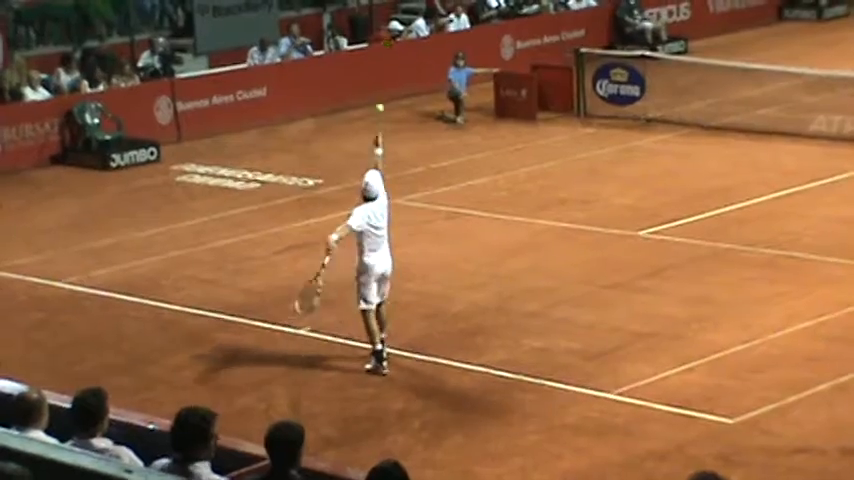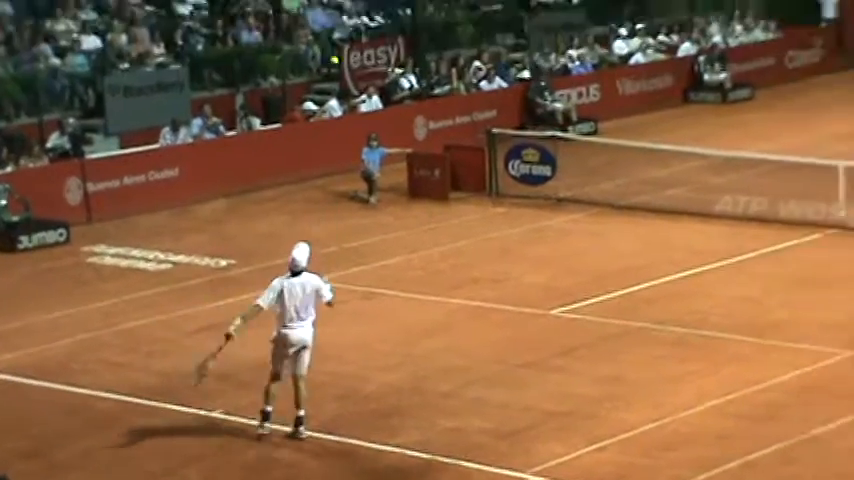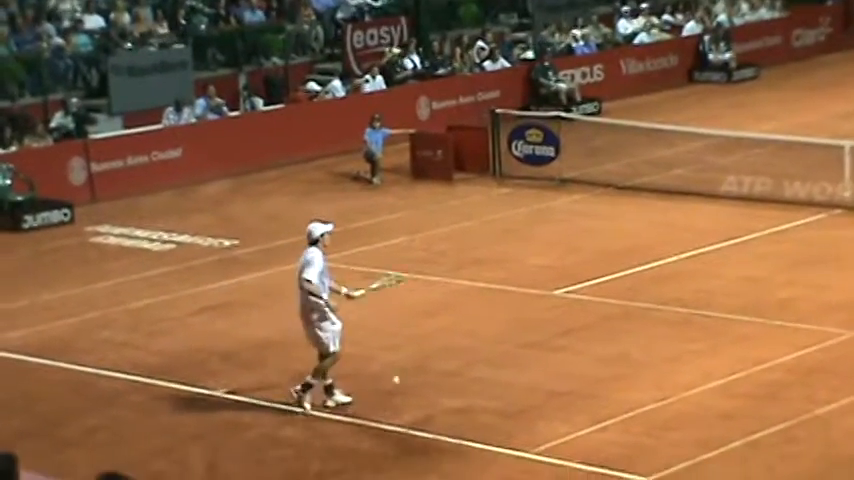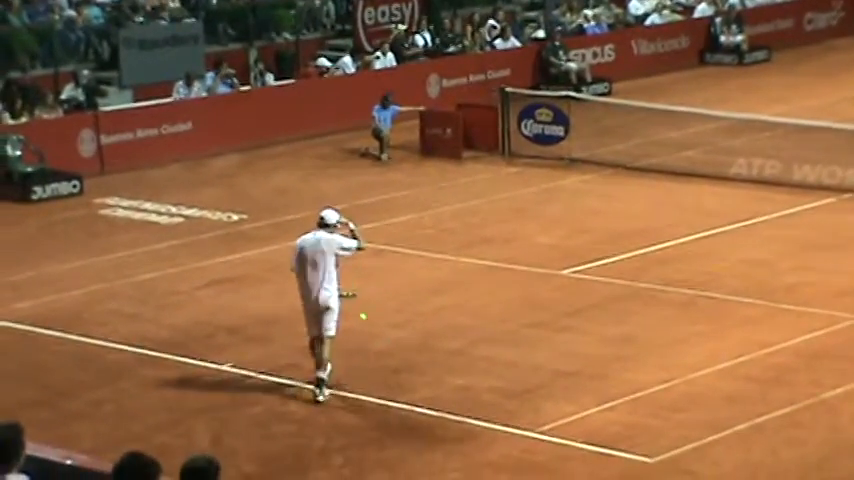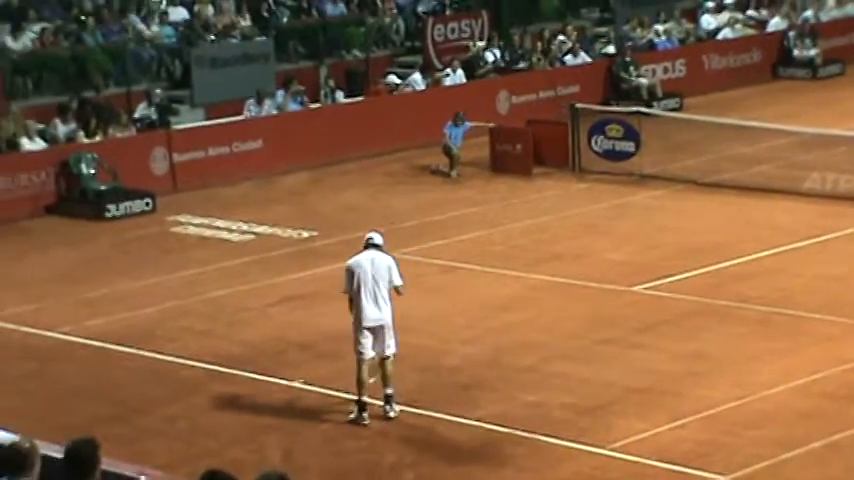
dt=0.7s
person 1, frame 1
left shoulder: (360, 212)
right shoulder: (382, 199)
left elbow: (349, 226)
right elbow: (379, 173)
left wrist: (334, 238)
right wrist: (379, 151)
left hip: (369, 268)
right hip: (386, 264)
left knee: (368, 312)
right knee: (380, 307)
left ankle: (380, 360)
right ankle: (381, 347)
person 1, frame 2
left shoulder: (280, 283)
right shoulder: (314, 281)
left elbow: (258, 306)
right elbow: (330, 301)
left wrist: (236, 325)
right wrist: (327, 291)
left hip: (285, 336)
right hip: (305, 335)
left knee: (275, 377)
right knee: (299, 379)
left ankle: (265, 420)
right ankle: (300, 425)
person 1, frame 3
left shoulder: (314, 256)
right shoulder: (314, 257)
left elbow: (326, 282)
right elbow: (304, 283)
left wrist: (346, 291)
right wrist: (326, 300)
left hip: (315, 312)
right hip: (318, 314)
left knee: (324, 353)
right knee: (333, 354)
left ankle: (330, 393)
right ankle: (303, 389)
person 1, frame 4
left shoulder: (301, 242)
right shoulder: (333, 240)
left elbow: (296, 271)
right elbow: (360, 245)
right wrist: (350, 225)
left hip: (307, 297)
right hip: (327, 298)
left knee: (314, 337)
right knee: (325, 340)
left ankle: (320, 372)
right ankle: (320, 387)
person 1, frame 5
left shoulder: (352, 264)
right shoulder: (387, 260)
left elbow: (350, 298)
right elbow: (400, 291)
left wrist: (355, 319)
left hip: (362, 319)
right hip: (384, 318)
left knee: (363, 363)
right knee: (386, 360)
left ankle: (362, 410)
right ankle: (389, 406)
